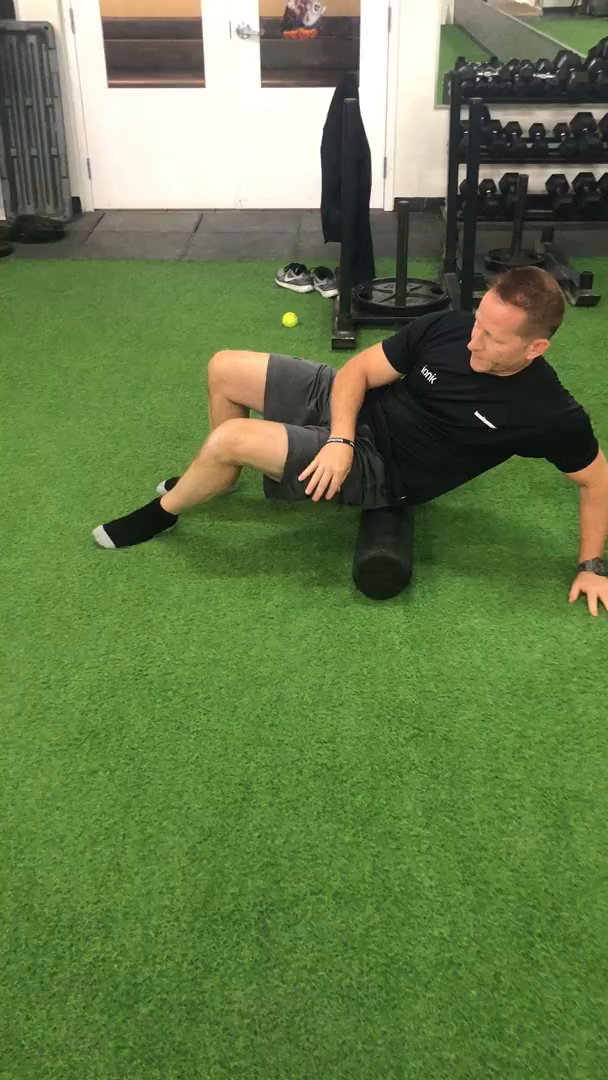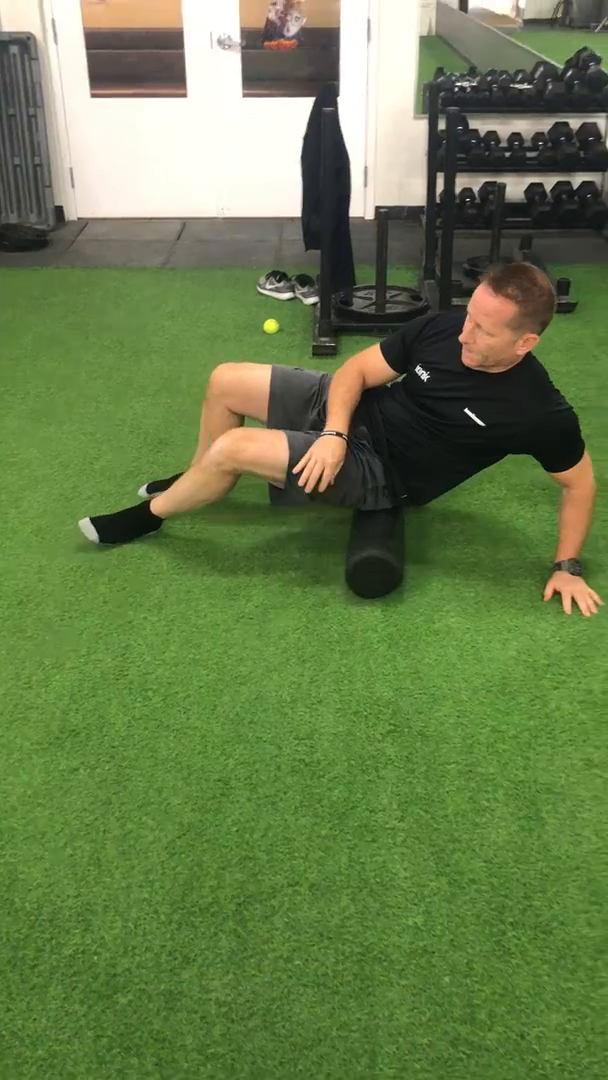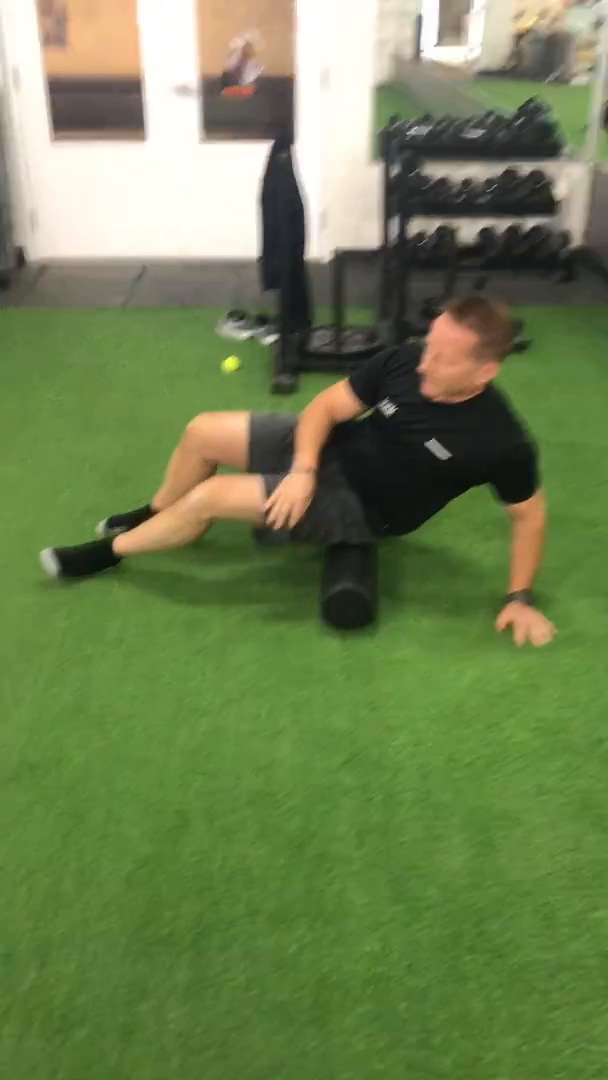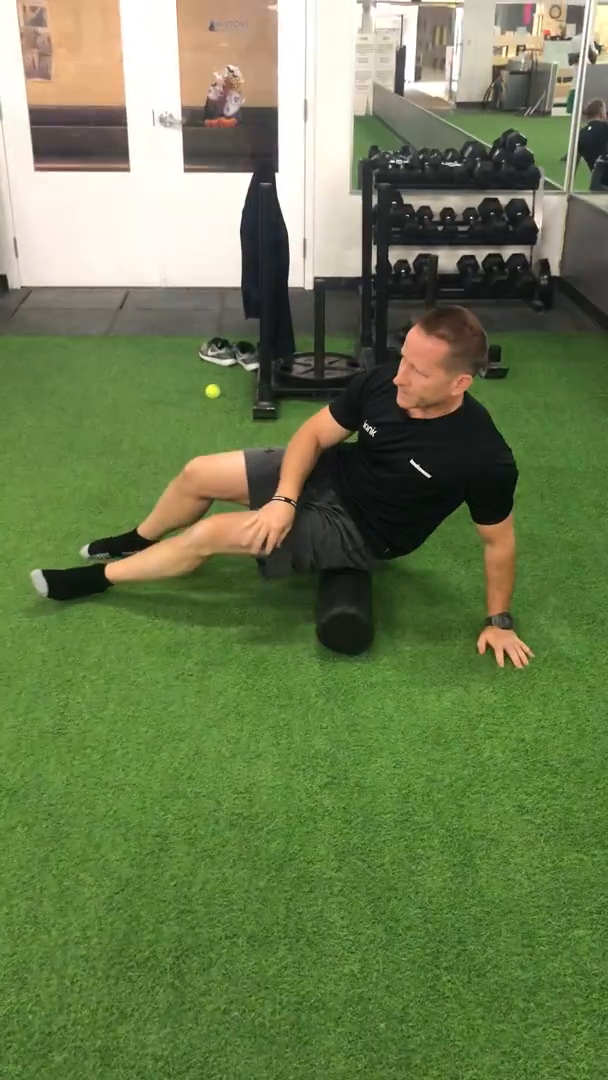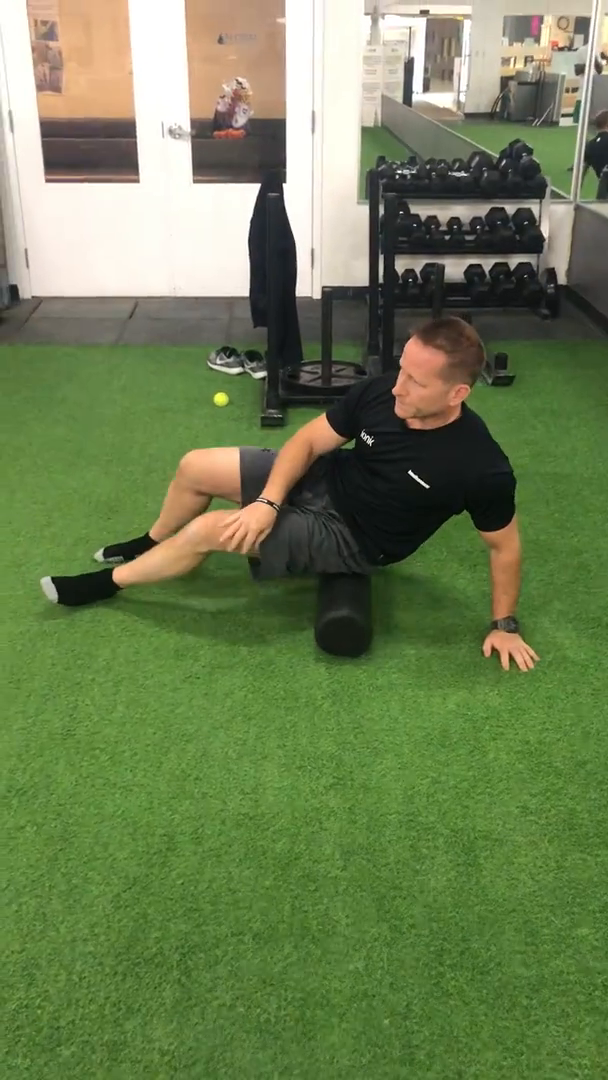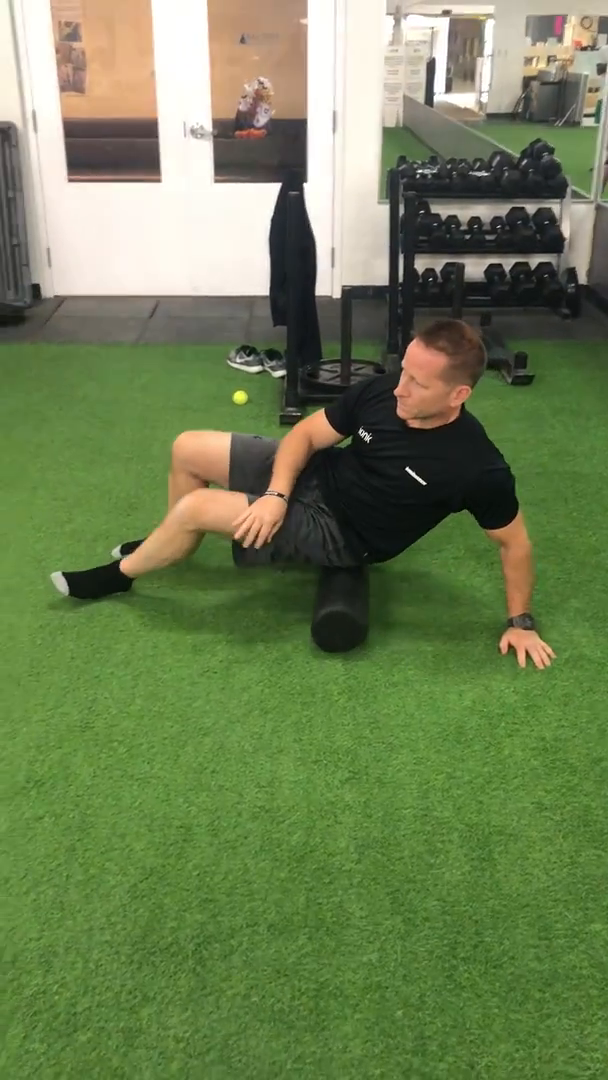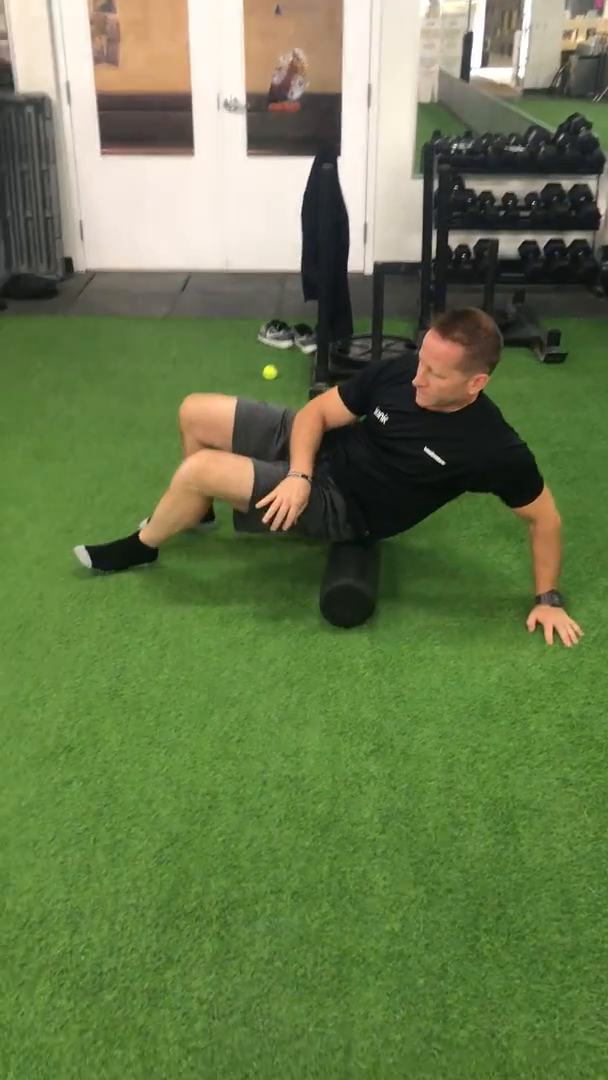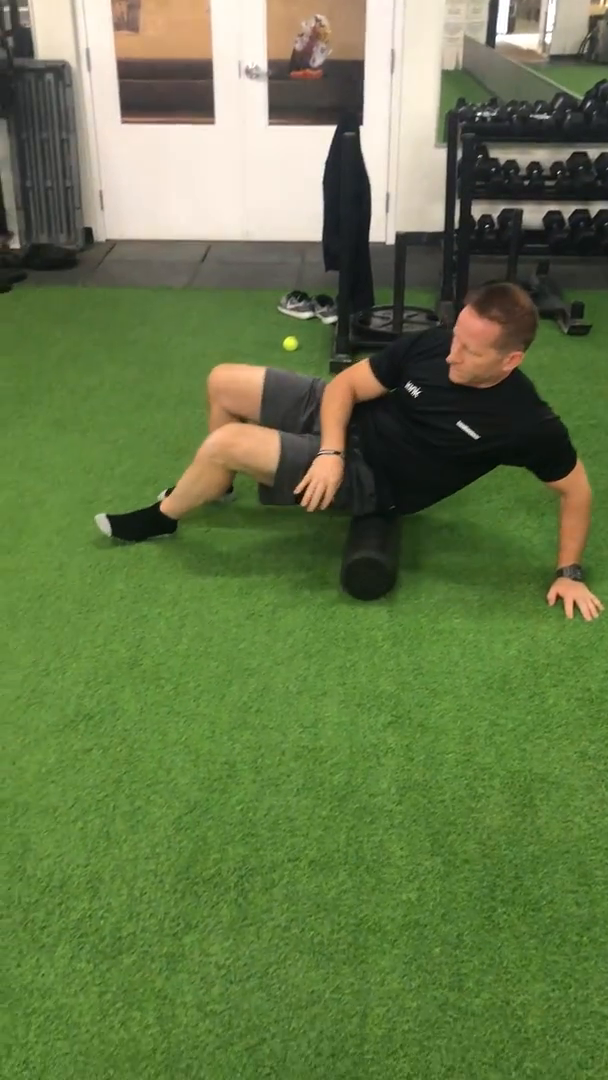
dt=0.3s
person 1, frame 1
left shoulder: (547, 413)
right shoulder: (446, 328)
right elbow: (357, 370)
right wrist: (340, 441)
left hip: (381, 467)
right hip: (356, 405)
left knee: (230, 440)
right knee: (225, 368)
left ankle: (161, 514)
right ankle: (210, 479)
person 1, frame 2
left shoulder: (539, 412)
right shoulder: (440, 328)
left elbow: (578, 480)
right elbow: (357, 370)
left wrist: (567, 567)
right wrist: (333, 434)
left hip: (377, 470)
right hip: (354, 412)
left knee: (231, 449)
right knee: (226, 382)
left ankle: (149, 516)
right ankle: (193, 479)
person 1, frame 3
left shoulder: (500, 441)
right shoulder: (404, 361)
left elbow: (529, 515)
right elbow: (326, 406)
left wrist: (519, 599)
right wrist: (305, 470)
left hip: (358, 505)
right hip: (331, 448)
left knee: (210, 499)
right knee: (202, 433)
left ankle: (110, 553)
right ankle: (152, 514)
person 1, frame 4
left shoulder: (482, 457)
right shoulder: (382, 383)
left elbow: (499, 541)
right elbow: (313, 434)
left wrist: (498, 621)
right wrist: (285, 499)
left hip: (358, 532)
right hip: (326, 476)
left knee: (212, 534)
right knee: (200, 473)
left ankle: (100, 578)
right ankle: (138, 540)
person 1, frame 5
left shoulder: (479, 468)
right shoulder: (380, 393)
left elbow: (505, 545)
right elbow: (308, 440)
left wrist: (504, 625)
right wrist: (268, 502)
left hip: (351, 538)
right hip: (323, 480)
left knee: (207, 530)
right knee: (193, 467)
left ankle: (108, 583)
right ankle: (151, 543)
person 1, frame 6
left shoulder: (476, 468)
right shoulder: (382, 391)
left elbow: (514, 542)
right elbow: (307, 434)
left wrist: (520, 622)
right wrist: (277, 495)
left hip: (340, 531)
right hip: (316, 475)
left knee: (194, 509)
right knee: (188, 449)
left ankle: (119, 575)
right ankle: (164, 541)
person 1, frame 7
left shoulder: (493, 449)
right shoulder: (398, 373)
left elbow: (544, 516)
right elbow: (317, 412)
left wrist: (547, 597)
right wrist: (298, 475)
left hip: (340, 502)
right hip: (319, 448)
left knee: (197, 470)
right knee: (195, 412)
left ankle: (141, 547)
right ankle: (196, 512)
person 1, frame 8
left shoulder: (526, 423)
right shoulder: (431, 345)
left elbow: (575, 489)
right elbow: (347, 384)
left wrist: (569, 573)
right wrist: (330, 452)
left hip: (367, 475)
right hip: (346, 421)
left knee: (223, 445)
right knee: (224, 382)
left ankle: (161, 518)
right ankle: (217, 485)
